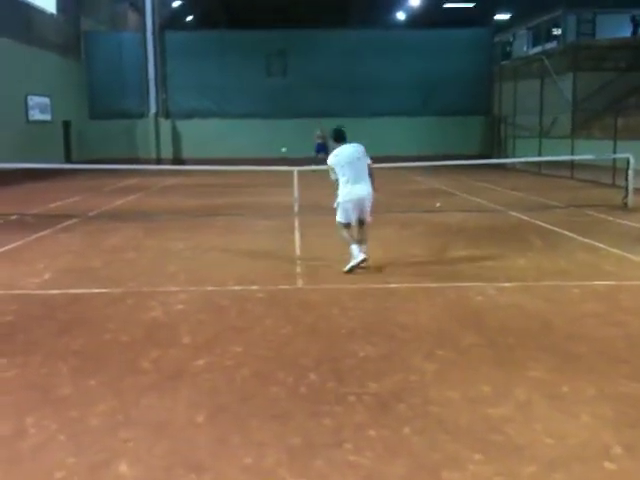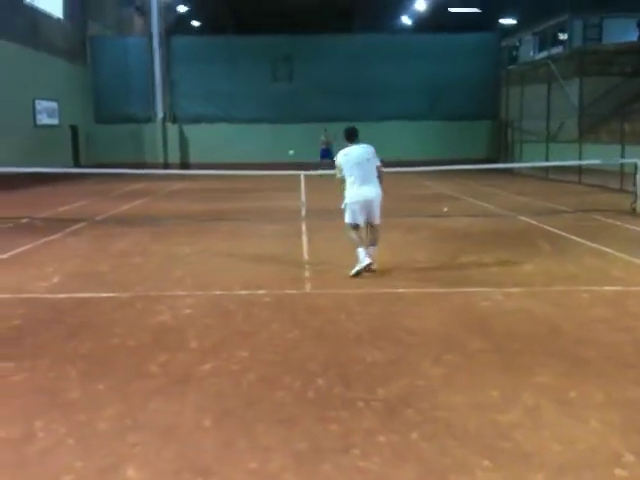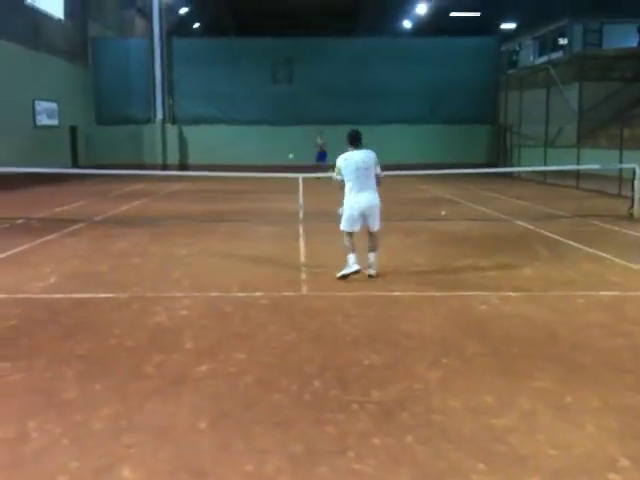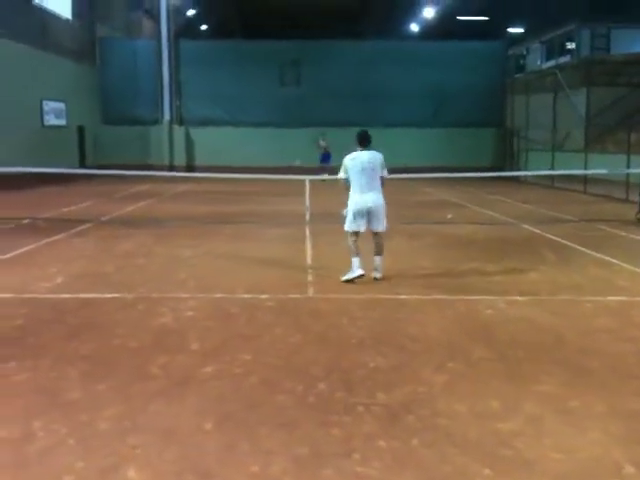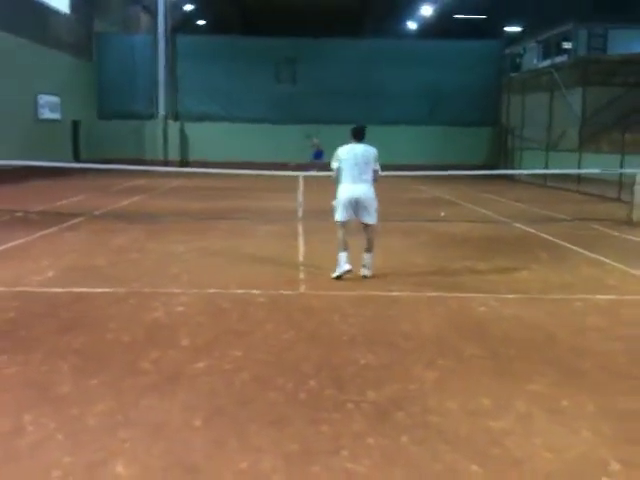
dt=0.1s
person 1, frame 1
left shoulder: (332, 158)
right shoulder: (359, 147)
left elbow: (337, 180)
right elbow: (370, 171)
right wrist: (372, 187)
left hip: (348, 193)
right hip: (366, 191)
left knee: (344, 227)
right knee: (362, 224)
left ankle: (357, 254)
right ankle: (361, 254)
person 1, frame 2
left shoulder: (340, 156)
right shoulder: (369, 149)
left elbow: (343, 179)
right elbow: (379, 173)
right wrist: (377, 186)
left hip: (354, 195)
right hip: (373, 192)
left knee: (354, 228)
right knee: (373, 227)
left ankle: (364, 258)
right ankle: (369, 259)
person 1, frame 3
left shoulder: (341, 160)
right shoulder: (371, 155)
left elbow: (341, 183)
right elbow: (377, 179)
left hip: (353, 200)
right hip: (371, 199)
left knee: (348, 235)
right knee: (373, 233)
left ankle: (352, 264)
right ankle: (371, 267)
person 1, frame 4
left shoulder: (348, 159)
right shoulder: (379, 157)
left elbow: (345, 183)
right elbow: (382, 182)
left hip: (357, 200)
right hip: (376, 199)
left knee: (353, 236)
right knee: (378, 235)
left ankle: (357, 268)
right ankle: (377, 270)
person 1, frame 5
left shoulder: (341, 150)
right shoulder: (373, 151)
left elbow: (336, 174)
right elbow: (375, 176)
left hip: (346, 191)
right hip: (366, 192)
left knee: (342, 227)
right knee: (369, 230)
left ankle: (343, 263)
right ankle: (367, 267)
